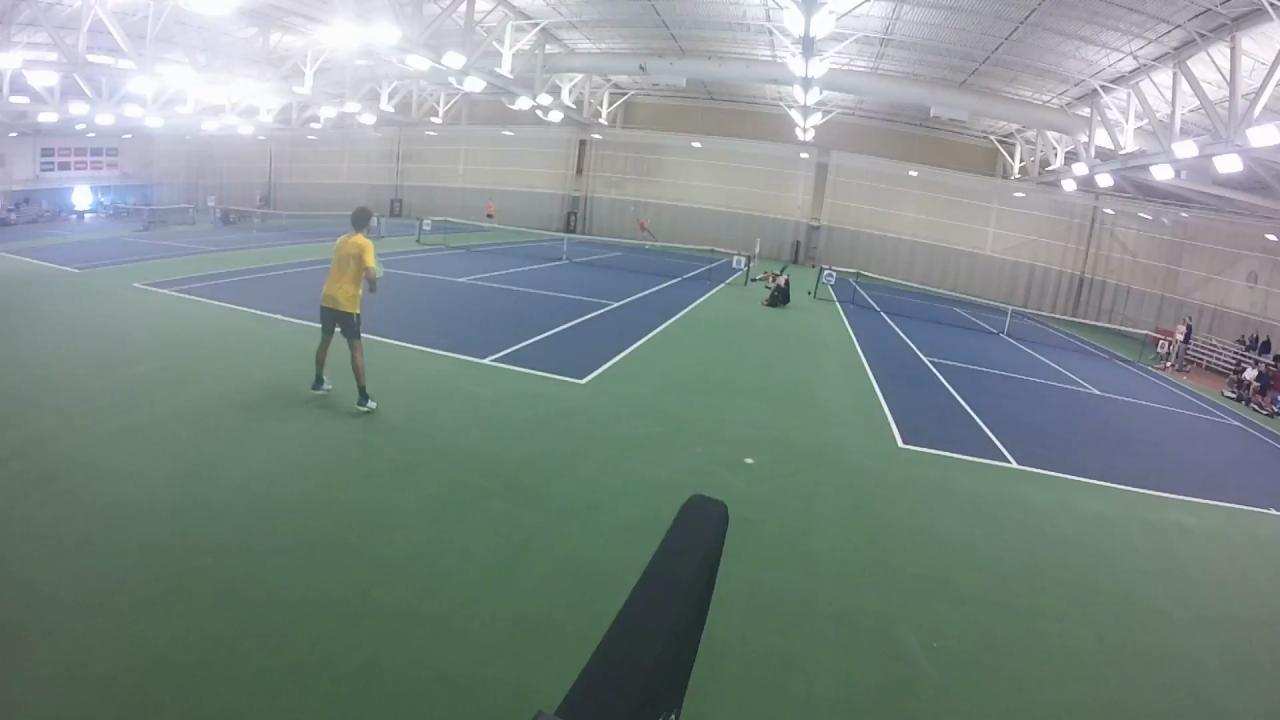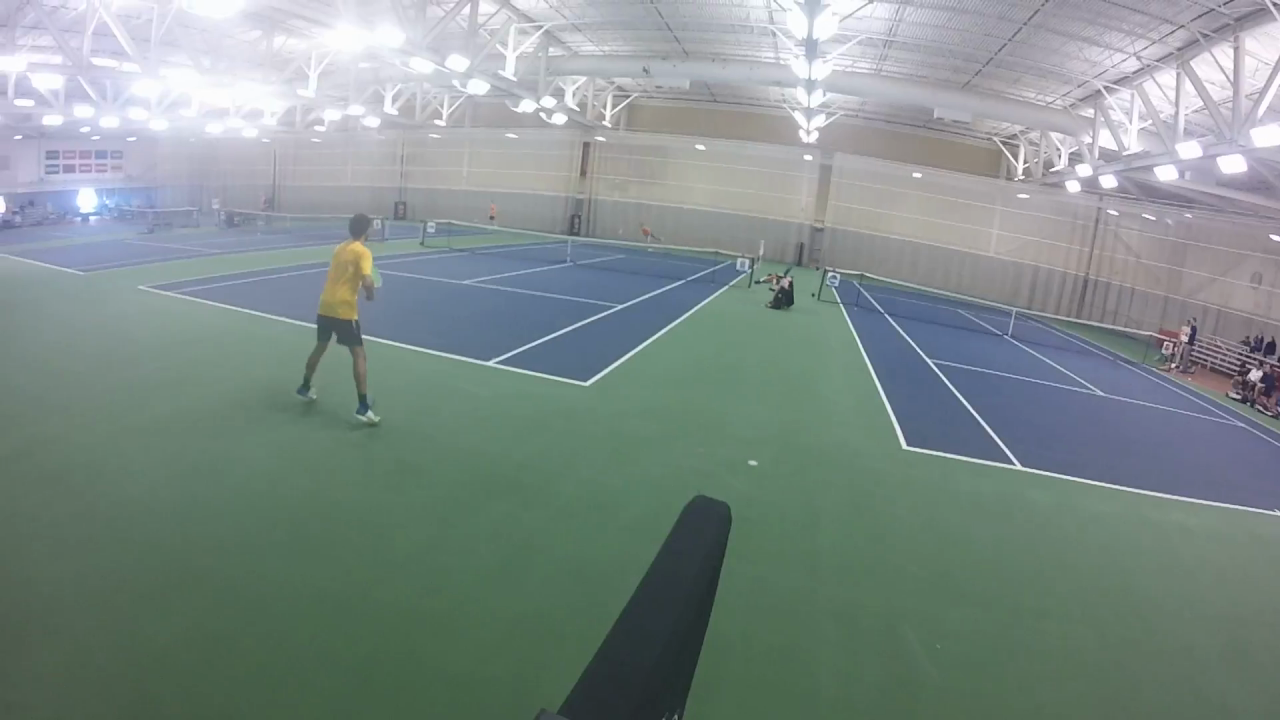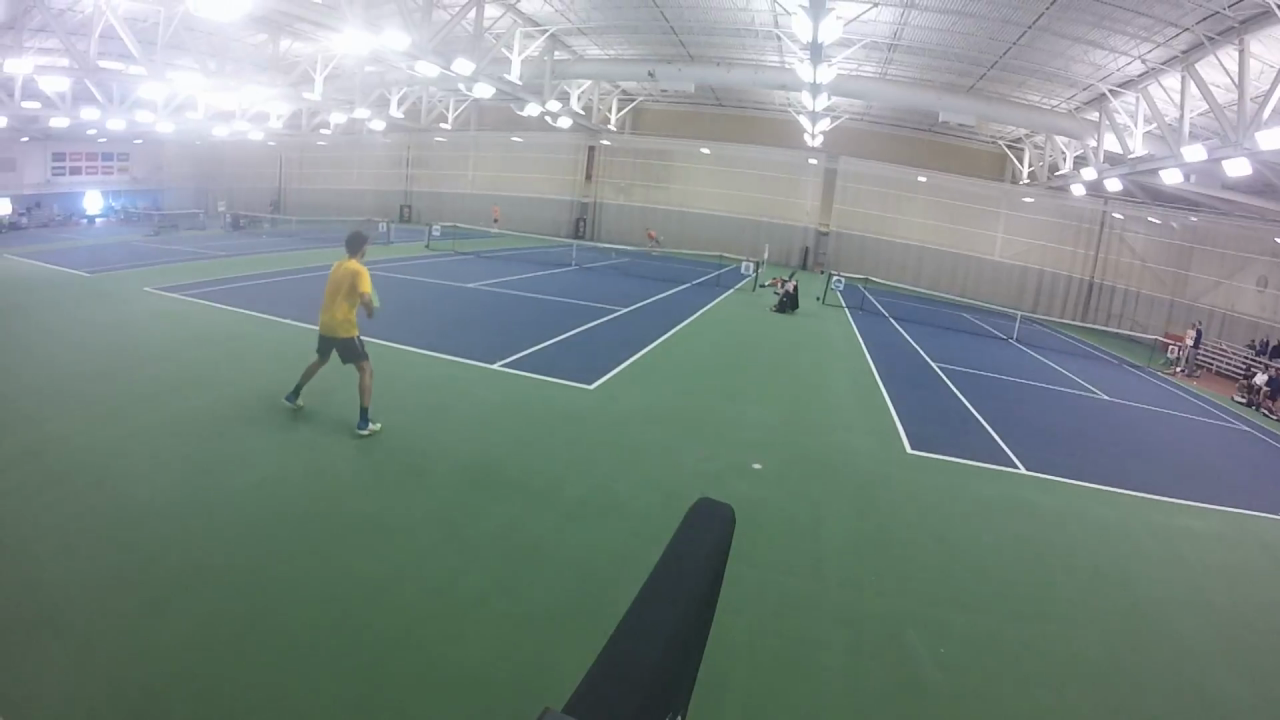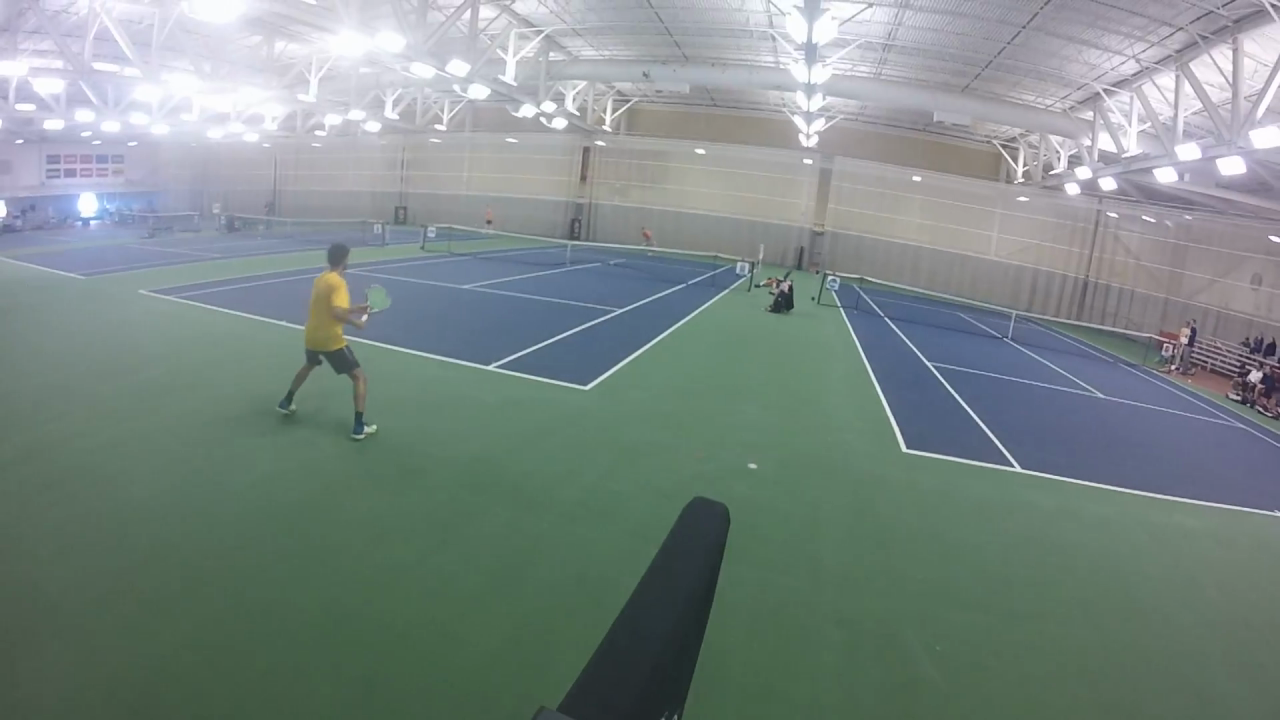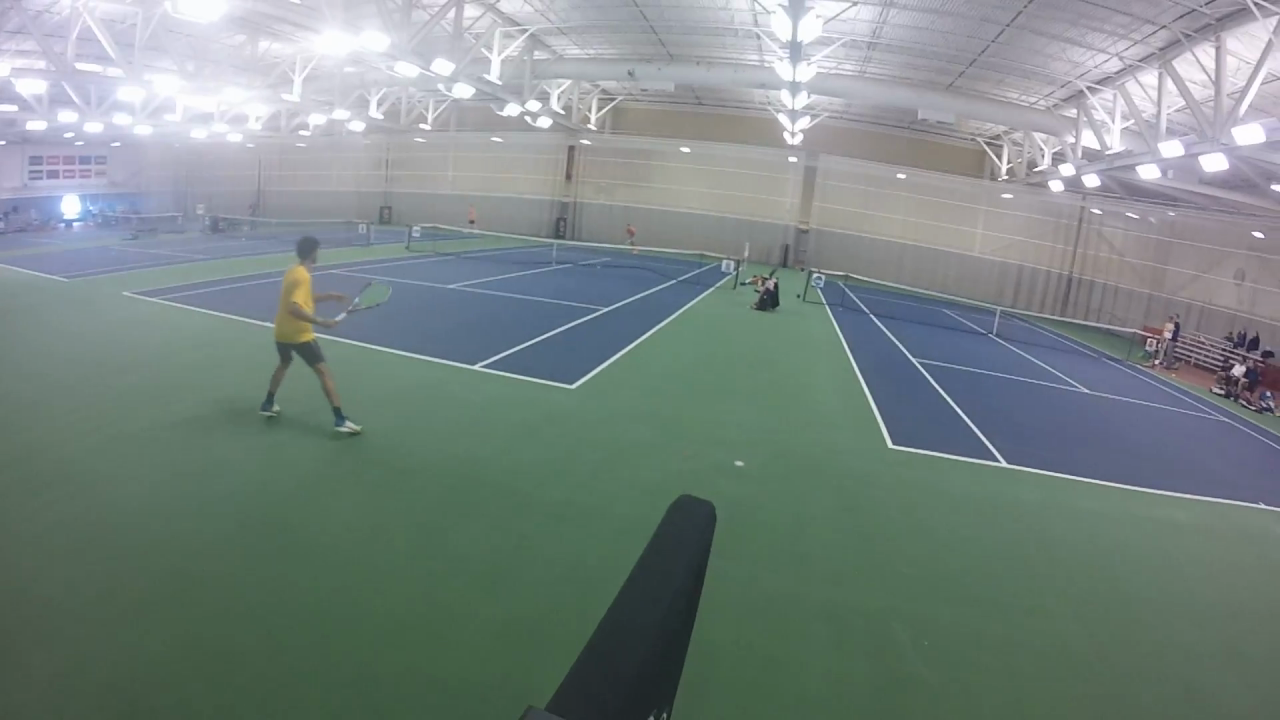
dt=0.1s
person 1, frame 1
left shoulder: (341, 241)
right shoulder: (365, 245)
right elbow: (370, 273)
left wrist: (361, 279)
right wrist: (373, 286)
left hip: (327, 300)
right hip: (347, 304)
left knee: (325, 340)
right knee: (356, 348)
left ankle: (319, 381)
right ankle: (363, 398)
person 1, frame 2
left shoulder: (339, 249)
right shoulder: (363, 252)
right elbow: (367, 282)
left wrist: (356, 286)
right wrist: (370, 294)
left hip: (325, 307)
right hip: (344, 311)
left knee: (320, 347)
right knee: (359, 355)
left ankle: (305, 387)
right ankle: (363, 407)
person 1, frame 3
left shoulder: (337, 268)
right shoulder: (360, 271)
right elbow: (366, 297)
left wrist: (364, 304)
right wrist: (370, 309)
left hip: (326, 325)
right hip: (344, 329)
left knee: (321, 361)
right knee: (366, 370)
left ankle: (293, 395)
right ankle: (363, 422)
person 1, frame 4
left shoulder: (320, 279)
right shoulder: (338, 283)
right elbow: (336, 312)
left wrist: (355, 310)
right wrist: (356, 322)
left hip: (311, 337)
right hip: (331, 340)
left knee: (308, 366)
right knee: (359, 377)
left ankle: (286, 402)
right ankle: (359, 426)
person 1, frame 5
left shoulder: (292, 271)
right shoulder: (302, 276)
right elbow: (295, 309)
left wrist: (330, 297)
right wrist: (322, 322)
left hip: (281, 332)
right hip: (298, 334)
left knee: (284, 364)
right knee: (323, 372)
left ankle: (268, 404)
right ankle: (340, 419)
